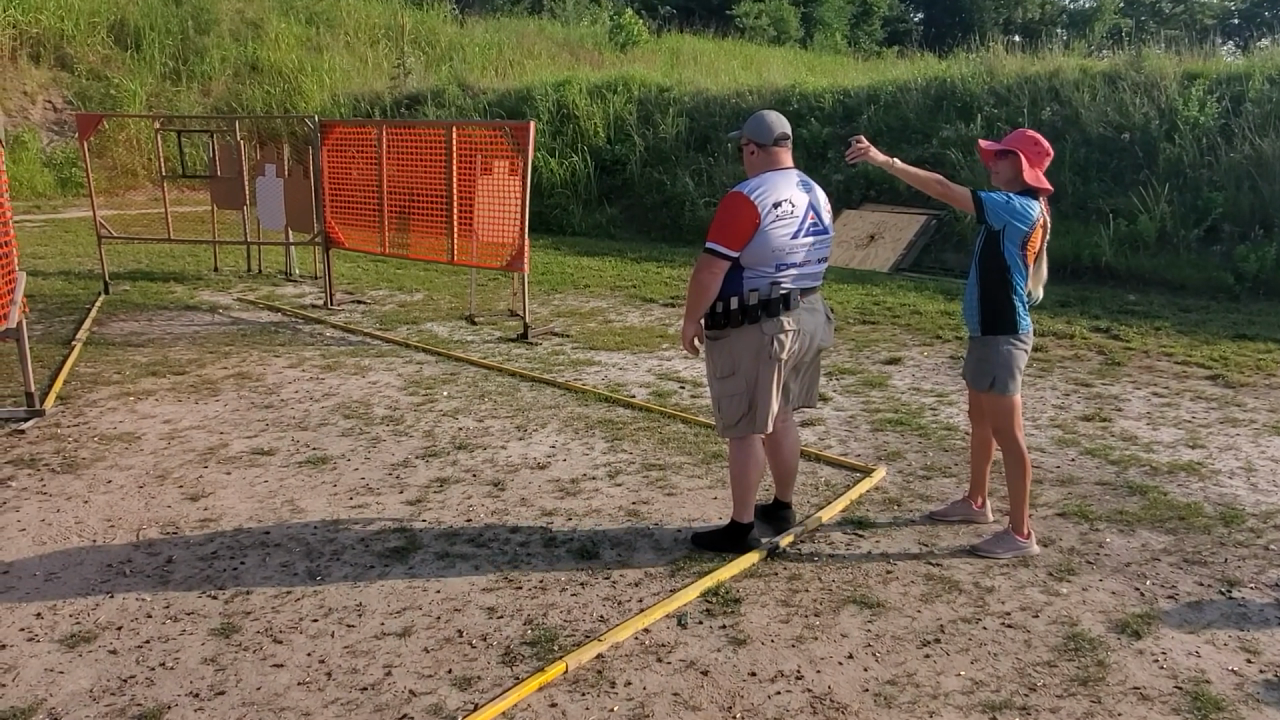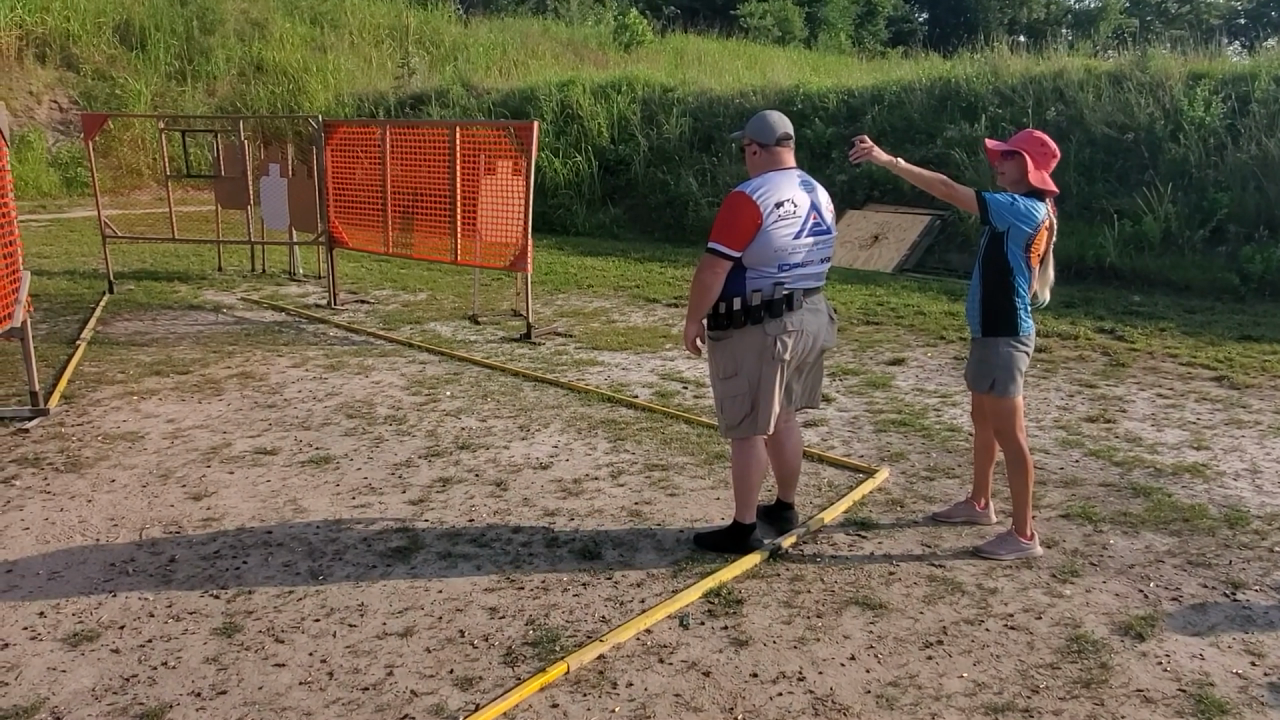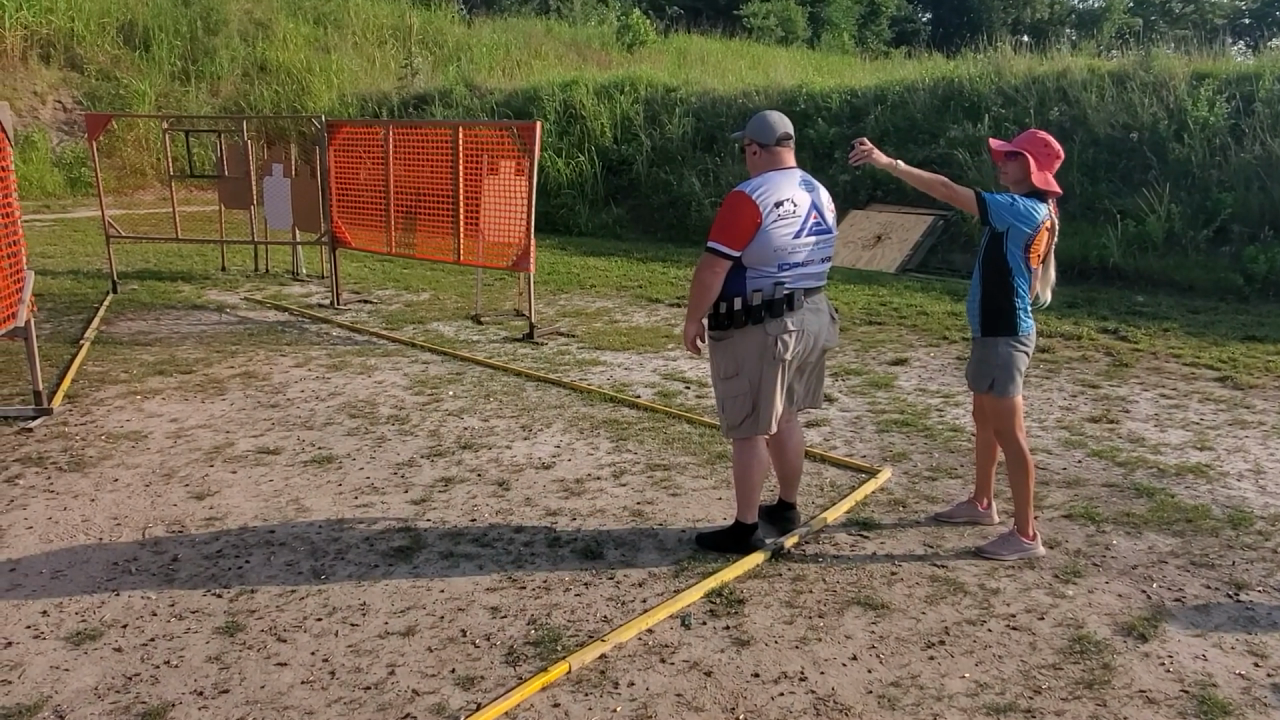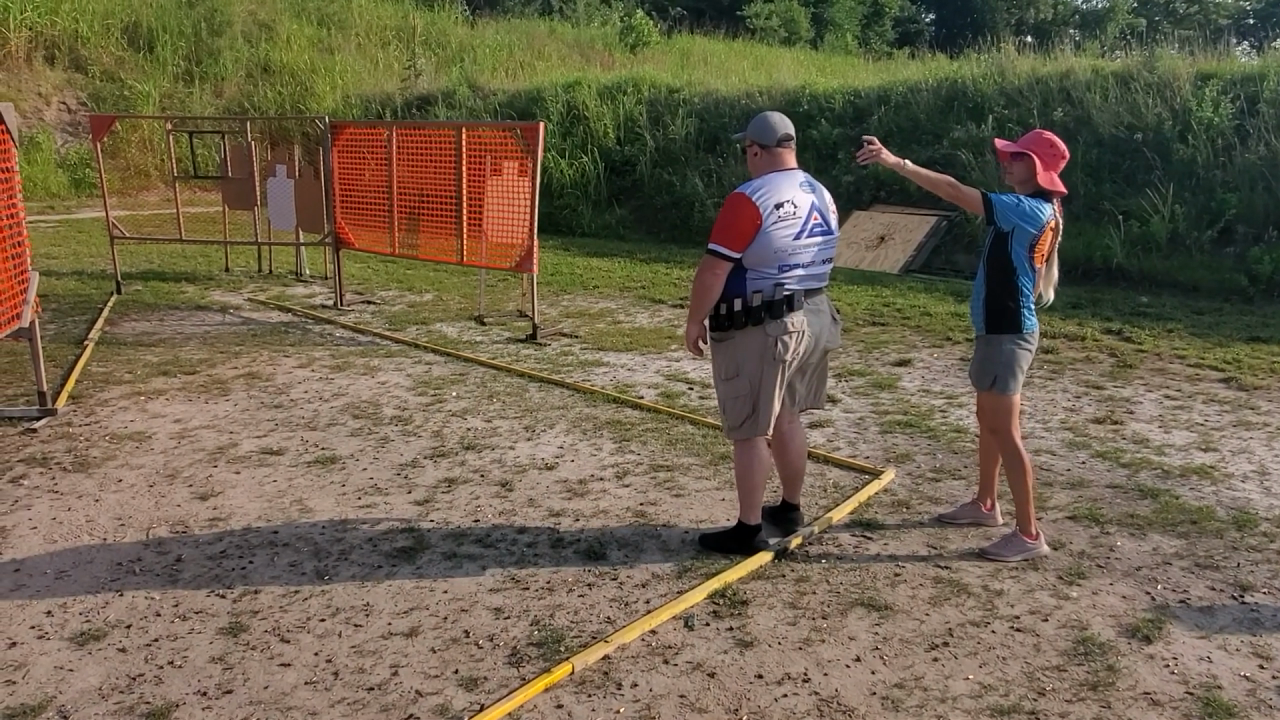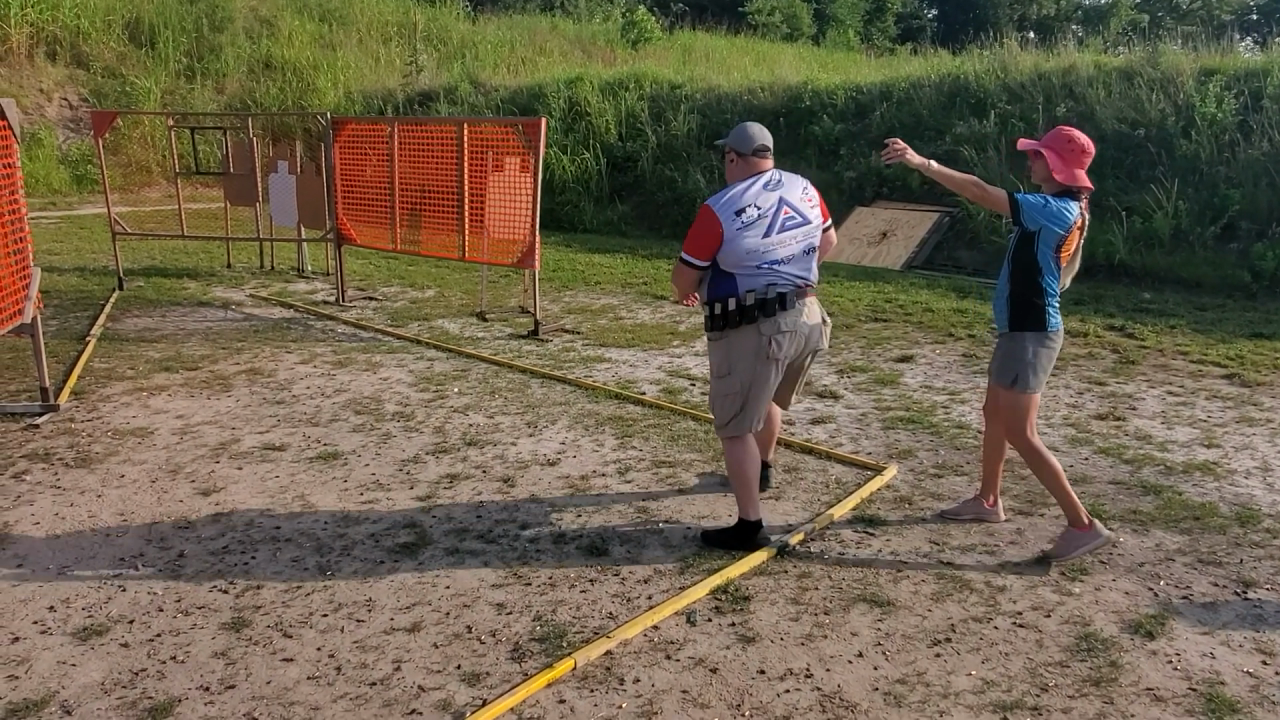
dt=0.5s
person 1, frame 1
left shoulder: (747, 198)
right shoulder: (816, 195)
left elbow: (711, 268)
left wrist: (691, 321)
left hip: (754, 327)
right hip: (808, 317)
left knee: (746, 429)
right knee: (780, 418)
left ankle: (741, 528)
right ankle: (782, 507)
person 1, frame 2
left shoulder: (749, 198)
right shoulder: (819, 194)
left elbow: (714, 268)
left wrist: (694, 320)
left hip: (758, 328)
right hip: (811, 317)
left knee: (748, 430)
right knee: (782, 418)
left ankle: (743, 528)
right ankle: (785, 508)
person 1, frame 3
left shoulder: (749, 197)
right shoulder: (819, 194)
left elbow: (713, 267)
left wrist: (693, 319)
left hip: (757, 328)
right hip: (812, 317)
left knee: (749, 429)
right knee: (784, 418)
left ankle: (745, 529)
right ankle: (786, 507)
person 1, frame 4
left shoulder: (750, 198)
right shoulder: (821, 195)
left elbow: (713, 270)
left wrist: (694, 321)
left hip: (759, 329)
right hip: (813, 317)
left knee: (749, 431)
right knee: (786, 418)
left ankle: (748, 530)
right ankle: (790, 508)
person 1, frame 5
left shoulder: (720, 207)
right shoulder: (802, 188)
left elbow: (686, 274)
right elbow: (827, 241)
left wrist: (686, 293)
left hip: (751, 329)
right hip: (805, 317)
left knee: (737, 427)
right knee: (767, 400)
left ankle: (749, 526)
right ankle: (761, 469)
person 2, frame 1
left shoulder: (1019, 208)
right shoulder: (1015, 208)
left elbow: (944, 190)
left wrist: (885, 161)
left hip: (1003, 335)
right hip: (988, 331)
left knee: (1007, 432)
right knee: (980, 420)
left ankle: (1021, 532)
right ankle: (975, 502)
person 2, frame 2
left shoulder: (1024, 210)
right shoulder: (1024, 209)
left elbow: (949, 190)
left wrist: (889, 160)
left hip: (1005, 336)
right hip: (991, 331)
left knee: (1008, 434)
right knee: (983, 420)
left ankle: (1024, 534)
right ankle: (979, 503)
person 2, frame 3
left shoulder: (1023, 210)
right shoulder: (1028, 210)
left elbow: (949, 192)
left wrist: (888, 163)
left hip: (1004, 335)
right hip: (994, 330)
left knee: (1008, 432)
right knee: (984, 420)
left ankle: (1026, 534)
right ankle: (981, 503)
person 2, frame 4
left shoulder: (1028, 210)
right shoulder: (1033, 210)
left elbow: (955, 191)
left wrist: (896, 162)
left hip: (1008, 334)
right hip: (998, 329)
left knee: (1005, 432)
right knee: (987, 420)
left ankle: (1028, 533)
right ankle: (985, 504)
person 2, frame 5
left shoulder: (1055, 210)
right shoulder: (1054, 207)
left elbow: (981, 193)
left wrist: (922, 163)
left hip: (1030, 333)
right hip: (1020, 328)
left knee: (1021, 434)
right knee: (994, 414)
left ankle: (1083, 524)
right ankle: (987, 500)
